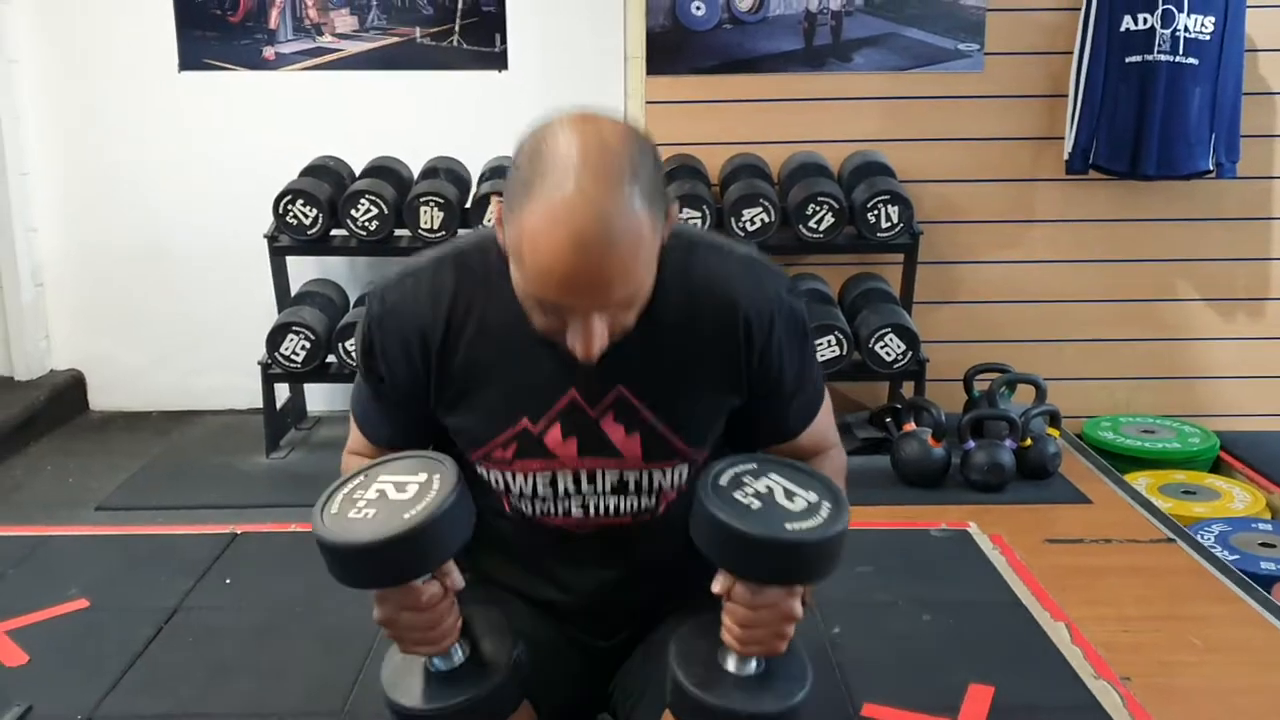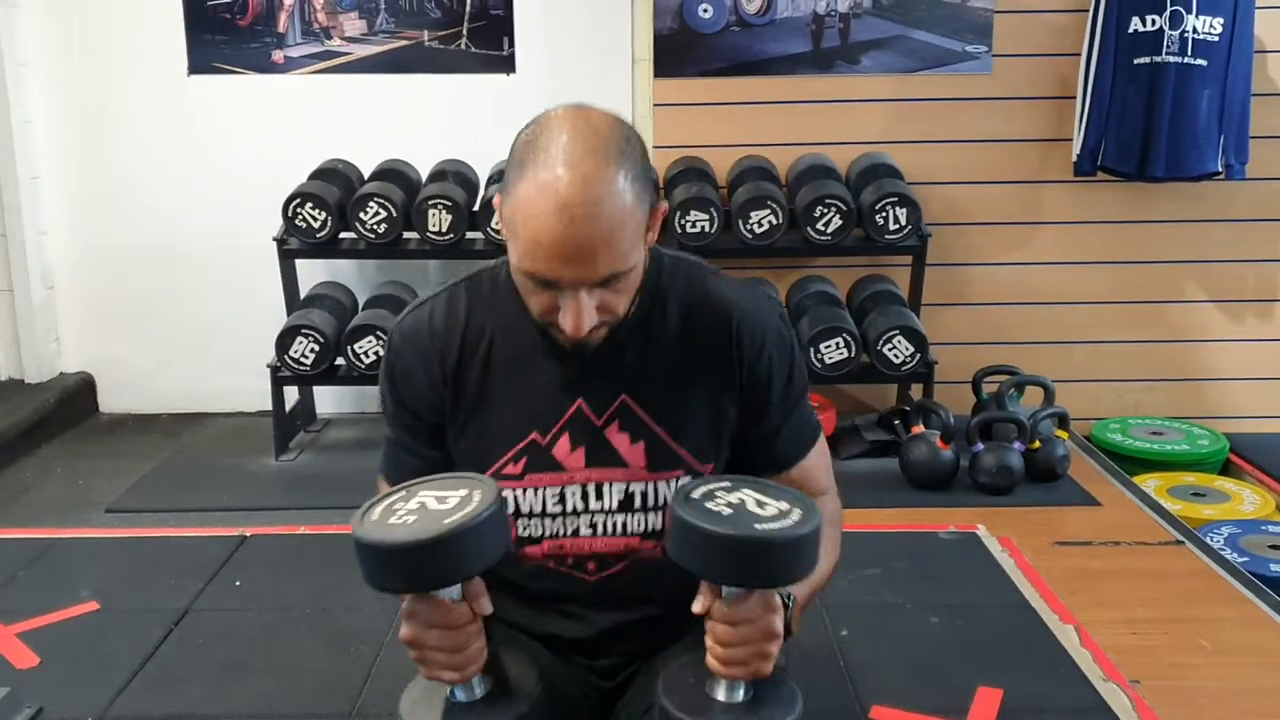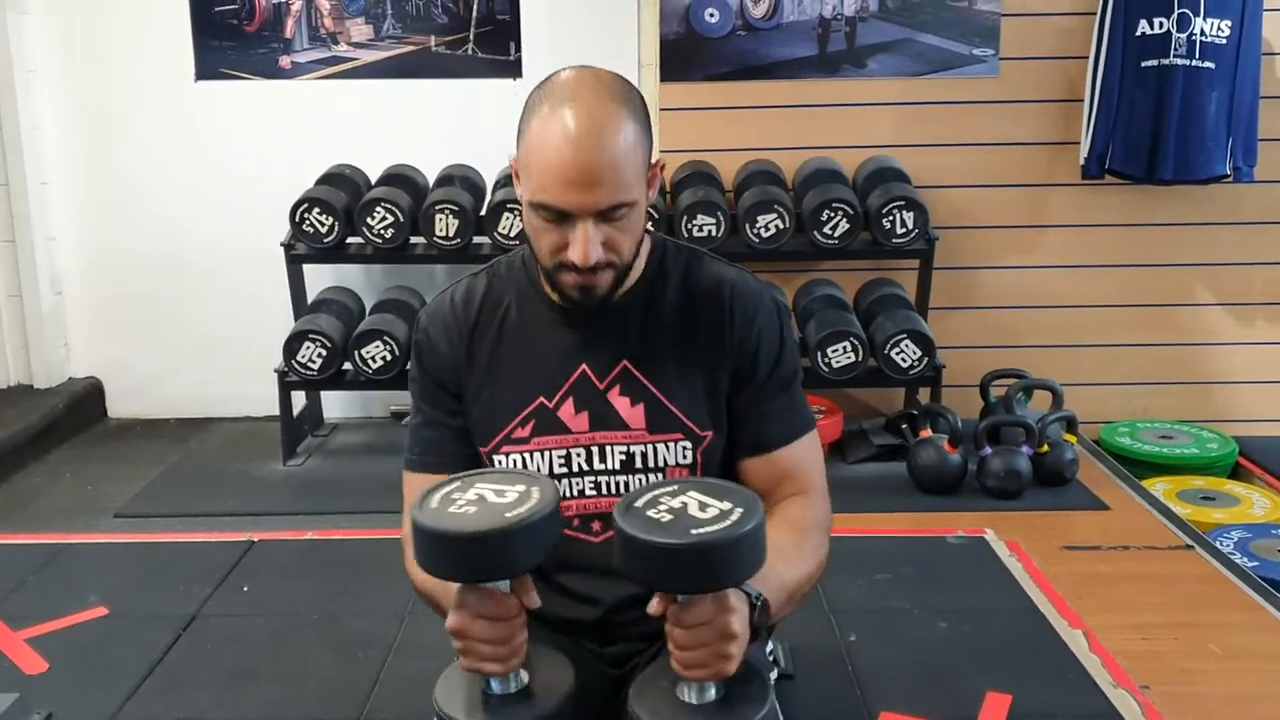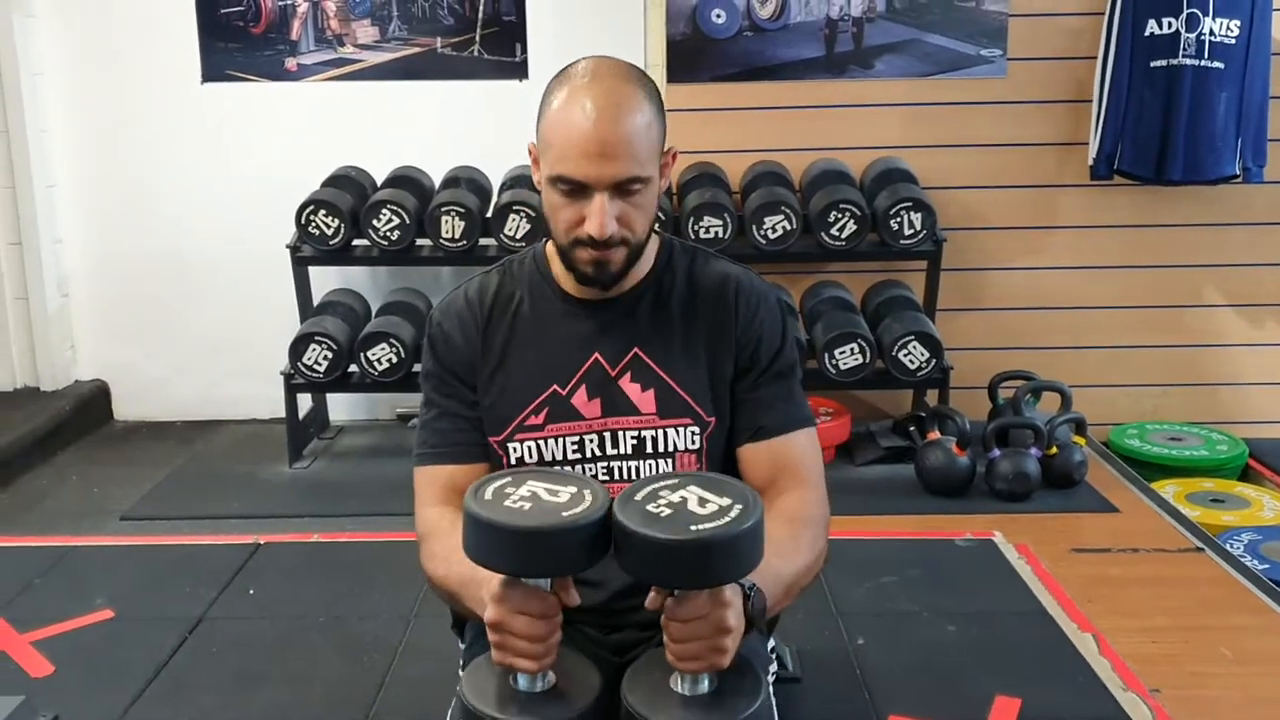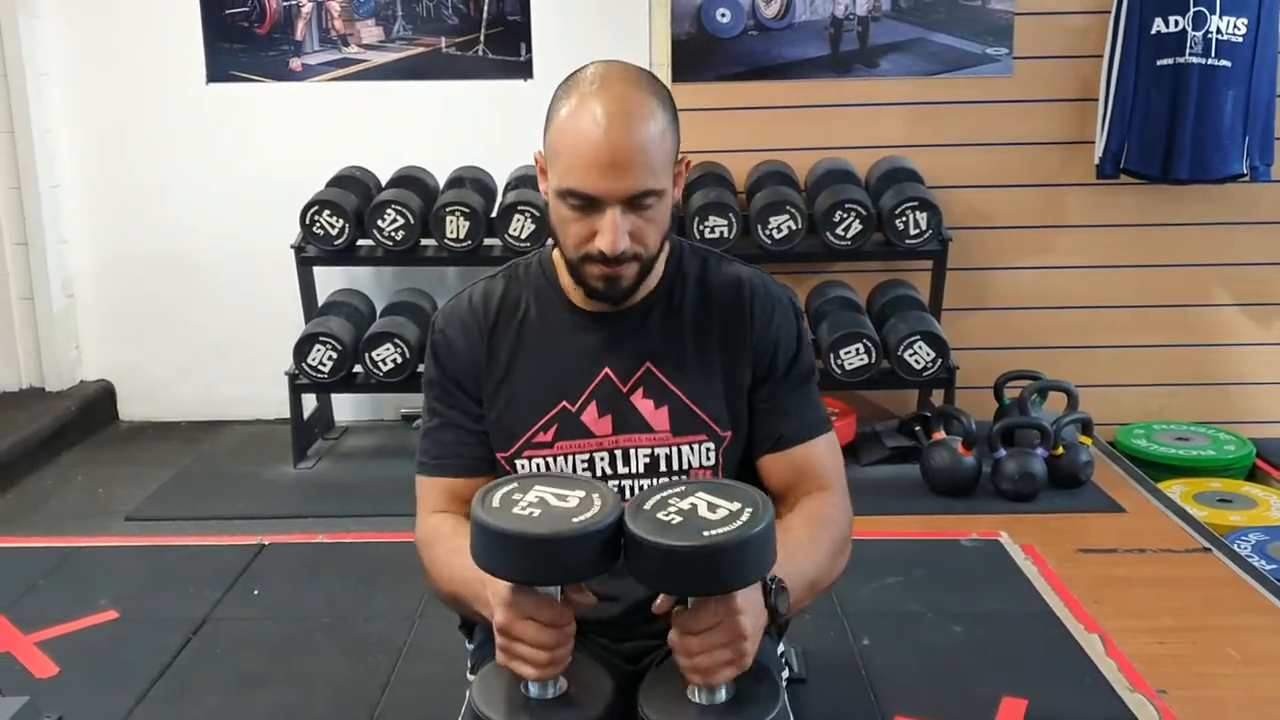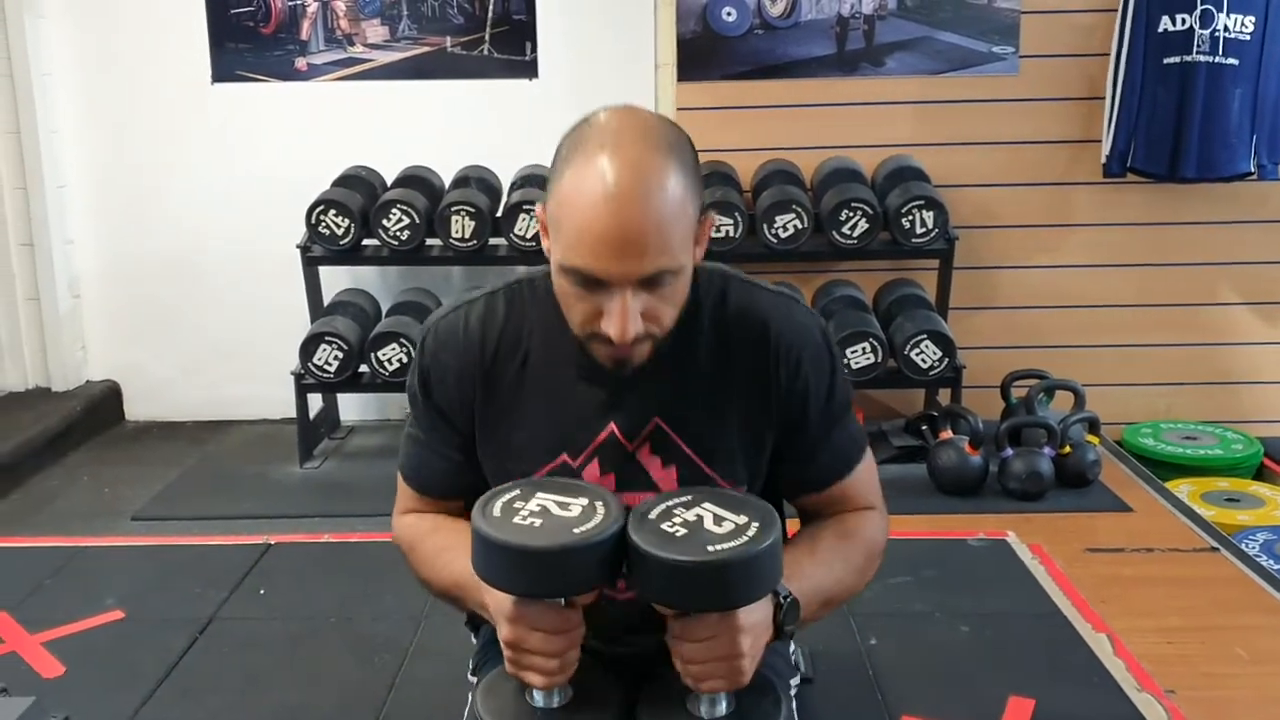
dt=0.3s
person 1, frame 1
left shoulder: (745, 302)
right shoulder: (416, 309)
left elbow: (816, 453)
right elbow: (372, 455)
left hip: (686, 606)
right hip: (509, 606)
person 1, frame 2
left shoulder: (741, 329)
right shoulder: (432, 343)
left elbow: (811, 498)
left wrist: (776, 598)
right wrist: (427, 597)
left hip: (683, 641)
right hip: (518, 641)
person 1, frame 3
left shoulder: (737, 311)
right shoulder: (456, 325)
left elbow: (800, 500)
left wrist: (748, 599)
right wrist: (461, 590)
left hip: (687, 636)
right hip: (528, 636)
person 1, frame 4
left shoulder: (741, 309)
right shoulder: (470, 321)
left elbow: (797, 499)
right elbow: (443, 511)
left wrist: (742, 593)
right wrist: (490, 589)
left hip: (695, 632)
right hip: (531, 635)
person 1, frame 5
left shoulder: (755, 312)
right shoulder: (473, 326)
left elbow: (820, 503)
right elbow: (443, 518)
left wrist: (763, 591)
right wrist: (499, 594)
left hip: (708, 636)
right hip: (541, 642)
person 1, frame 6
left shoulder: (781, 340)
right shoulder: (464, 346)
left elbow: (857, 516)
right elbow: (420, 516)
left wrist: (770, 602)
right wrist: (500, 594)
left hip: (719, 645)
right hip: (538, 649)
